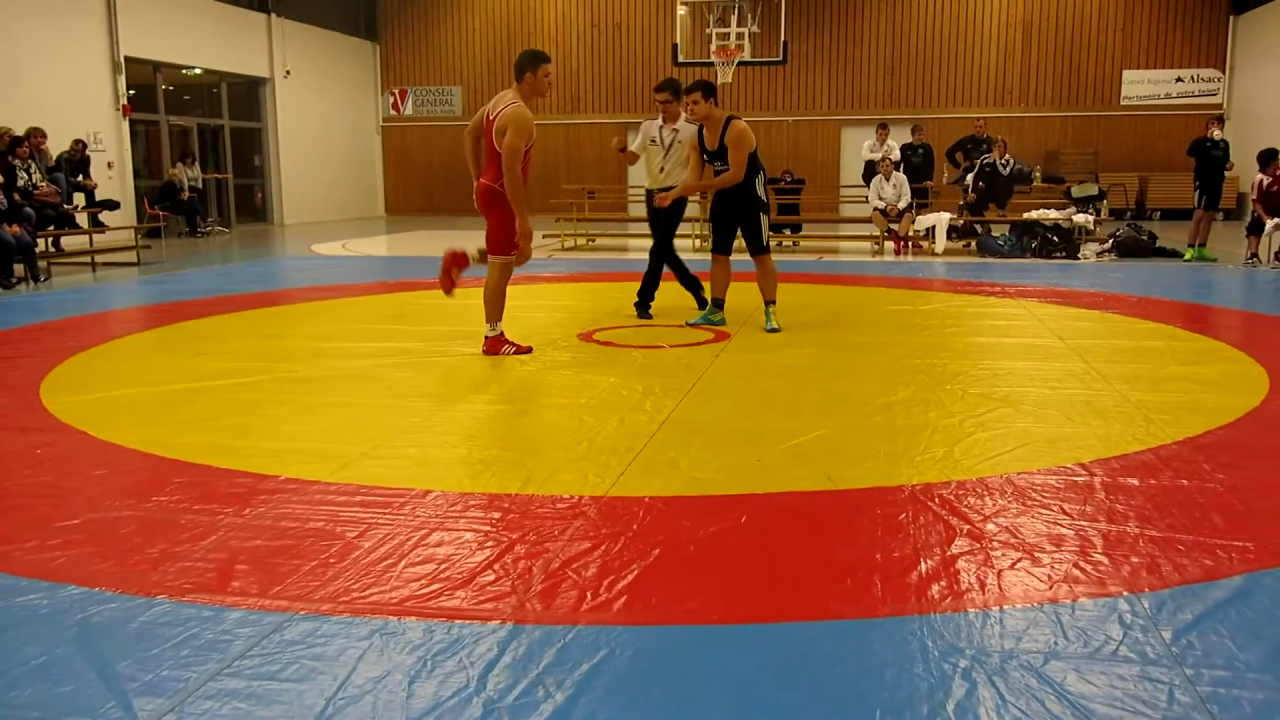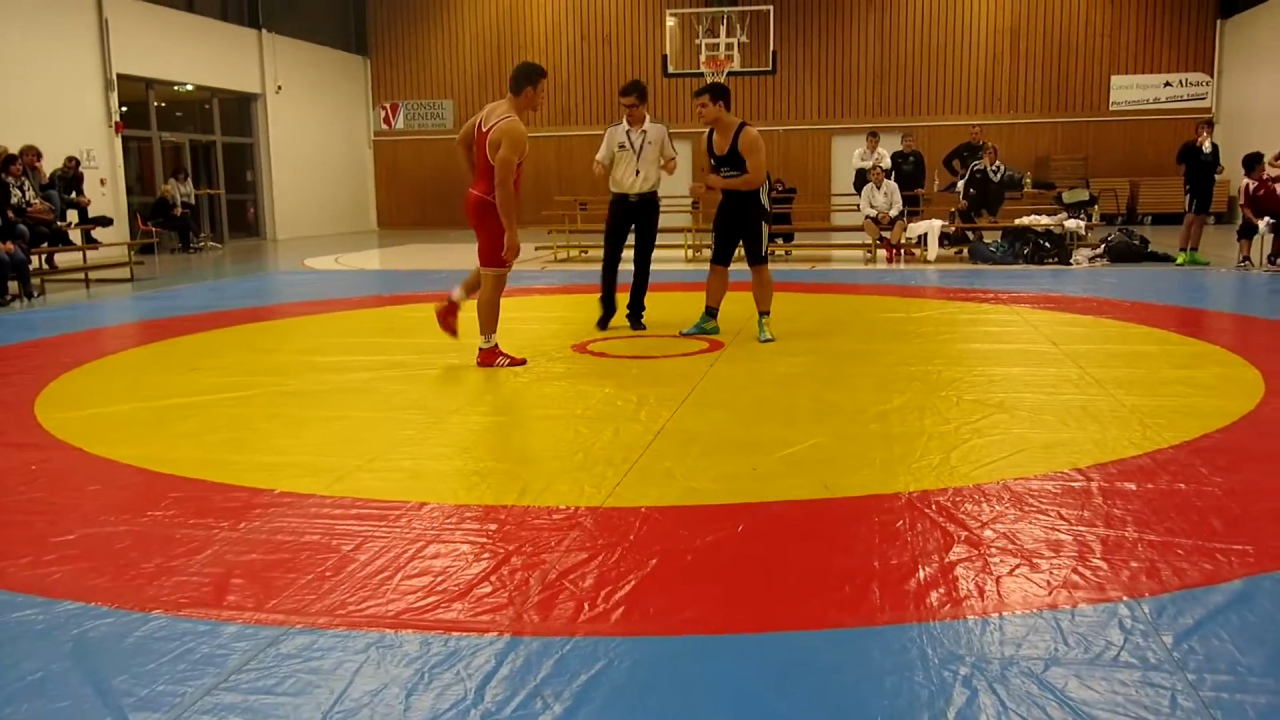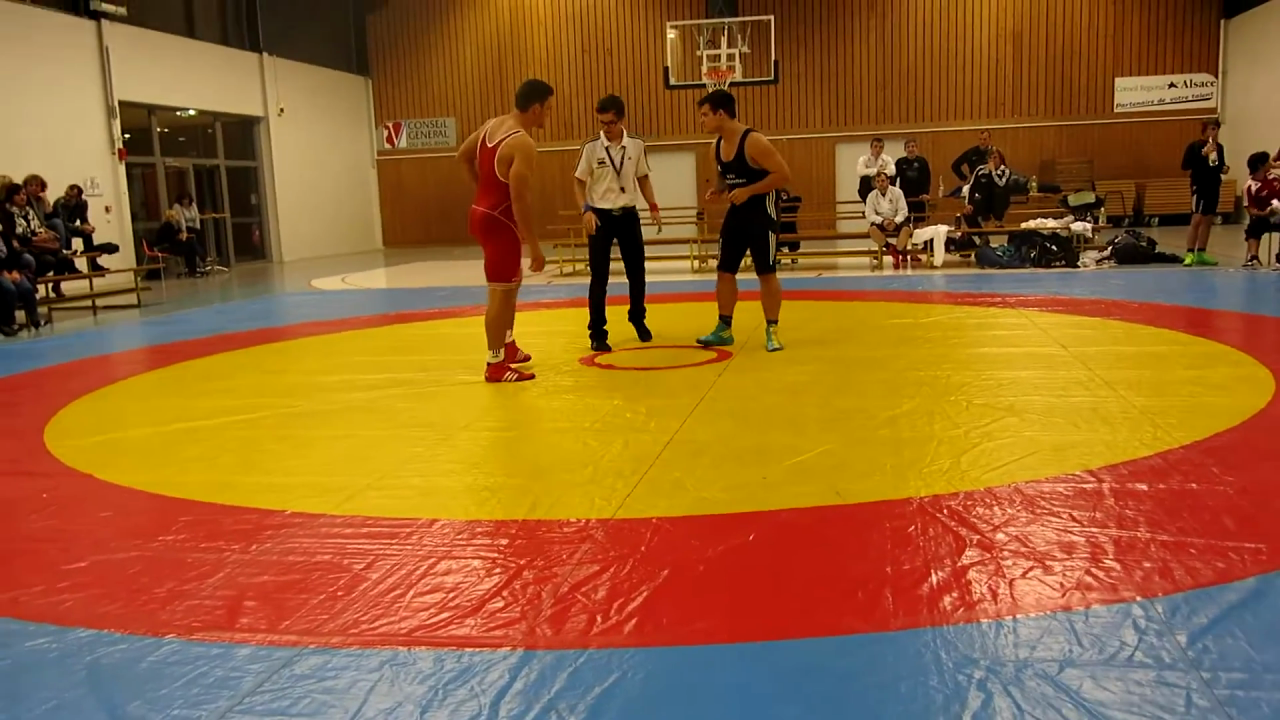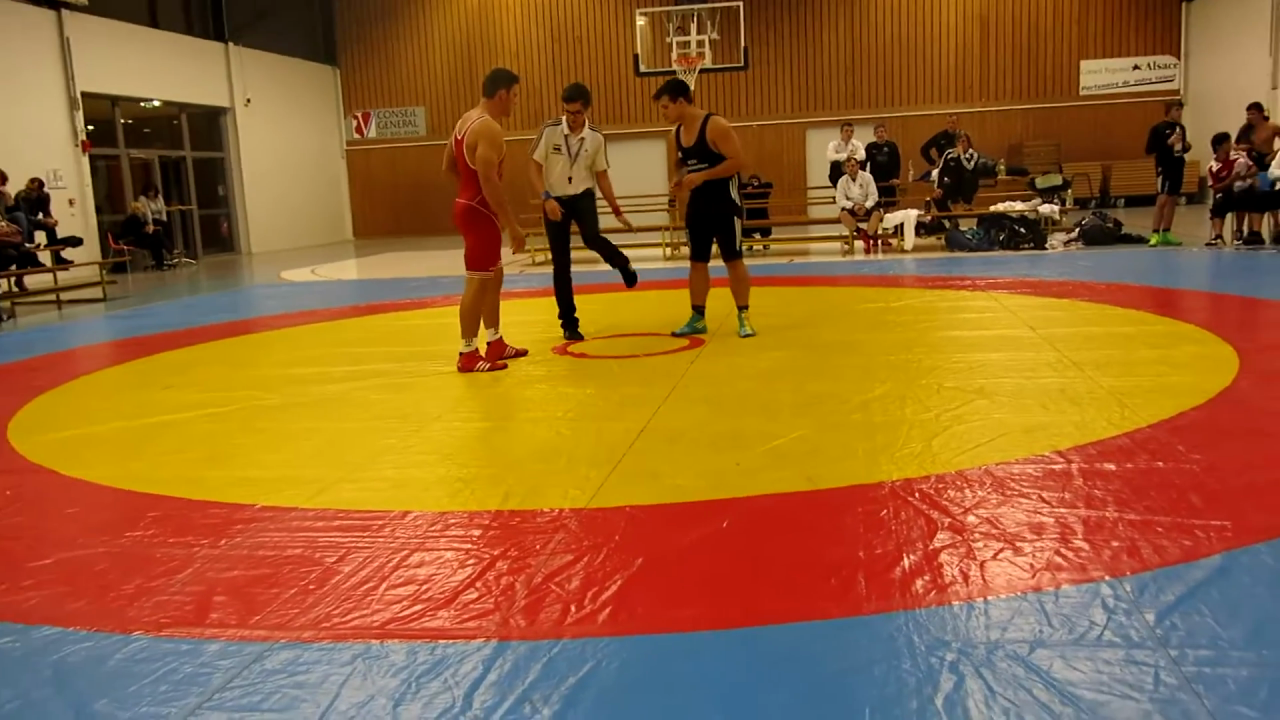
dt=0.3s
person 1, frame 1
left shoulder: (502, 99)
right shoulder: (521, 115)
left elbow: (471, 134)
right elbow: (511, 170)
left wrist: (477, 180)
right wrist: (523, 218)
left hip: (490, 188)
right hip: (501, 195)
left knee: (519, 254)
right knee: (502, 268)
left ankle: (460, 261)
right ankle: (493, 339)
person 1, frame 2
left shoulder: (492, 109)
right shoulder: (514, 129)
left elbow: (462, 142)
right elbow: (503, 184)
right wrist: (511, 231)
left hip: (479, 198)
right hip: (491, 206)
left knee: (496, 270)
right knee: (494, 279)
left ankle: (453, 301)
right ankle: (487, 351)
person 1, frame 3
left shoulder: (492, 124)
right shoulder: (523, 145)
left elbow: (462, 158)
right elbow: (520, 199)
right wrist: (534, 246)
left hip: (482, 213)
right hip: (499, 221)
left knee: (511, 281)
right knee: (501, 293)
left ankle: (507, 346)
right ankle: (496, 366)
person 1, frame 4
left shoulder: (466, 120)
right shoulder: (489, 129)
left elbow: (449, 167)
right elbow: (489, 181)
right wrist: (512, 225)
left hip: (468, 206)
right hip: (480, 212)
left knee: (494, 278)
right knee: (478, 284)
left ankle: (495, 344)
right ankle: (468, 356)
person 2, frame 1
left shoulder: (737, 129)
right shoulder: (698, 136)
left elbow: (736, 175)
right elbow: (695, 176)
left wrist: (701, 186)
right wrist: (673, 195)
left hip: (751, 195)
right hip: (724, 196)
left knee: (761, 255)
right knee: (719, 255)
left ankle: (771, 311)
right ankle: (716, 311)
person 2, frame 2
left shoulder: (748, 136)
right shoulder: (708, 139)
left elbow: (756, 179)
left wrist: (721, 182)
right wrist: (704, 186)
left hip: (753, 206)
right hip: (728, 205)
left knee: (759, 266)
right knee: (717, 264)
left ankle: (764, 322)
right ankle: (709, 320)
person 2, frame 3
left shoulder: (754, 142)
right shoulder: (717, 146)
left elbow: (783, 174)
left wrist: (747, 191)
right wrist: (718, 190)
left hip: (760, 214)
right hip: (735, 214)
left knee: (766, 274)
right knee: (724, 272)
left ankle: (772, 330)
right ankle: (724, 329)
person 2, frame 4
left shoulder: (716, 125)
right shoulder: (676, 134)
left elbow: (738, 161)
left wrist: (702, 176)
right wrist: (678, 179)
left hip: (724, 200)
right hip: (696, 203)
left knee: (733, 260)
right knee: (697, 262)
left ankle: (744, 316)
right ankle: (697, 318)
person 3, frame 1
left shoulder: (692, 129)
right shoulder: (649, 126)
right elbow: (631, 158)
right wrist: (621, 148)
right hip: (653, 194)
left knee: (660, 249)
right knee: (664, 249)
left ankle: (644, 301)
right ankle: (695, 289)
person 3, frame 2
left shoulder: (659, 130)
right shoulder: (614, 132)
left elbow: (671, 160)
right elbow: (602, 164)
left wrist: (669, 165)
right wrist: (598, 168)
left hip: (648, 201)
right hip: (619, 200)
left knee: (642, 259)
right knee: (611, 256)
left ankle: (635, 312)
right ankle: (607, 307)
person 3, frame 3
left shoulder: (636, 145)
right shoulder: (591, 147)
left elbow: (643, 179)
right elbow: (579, 183)
left wrist: (653, 208)
right wrist: (586, 210)
left hip: (628, 213)
right hip: (600, 215)
left knee: (636, 269)
right knee: (599, 275)
left ankle: (638, 319)
right ankle: (597, 333)
person 3, frame 4
left shoulder: (596, 138)
right shoulder: (550, 131)
left elbow: (601, 175)
right elbow: (535, 166)
left wrist: (616, 210)
right wrist: (546, 197)
left hip: (582, 196)
right hip: (555, 201)
left knee: (591, 237)
right knee: (561, 264)
left ankle: (622, 264)
right ankle: (568, 322)
